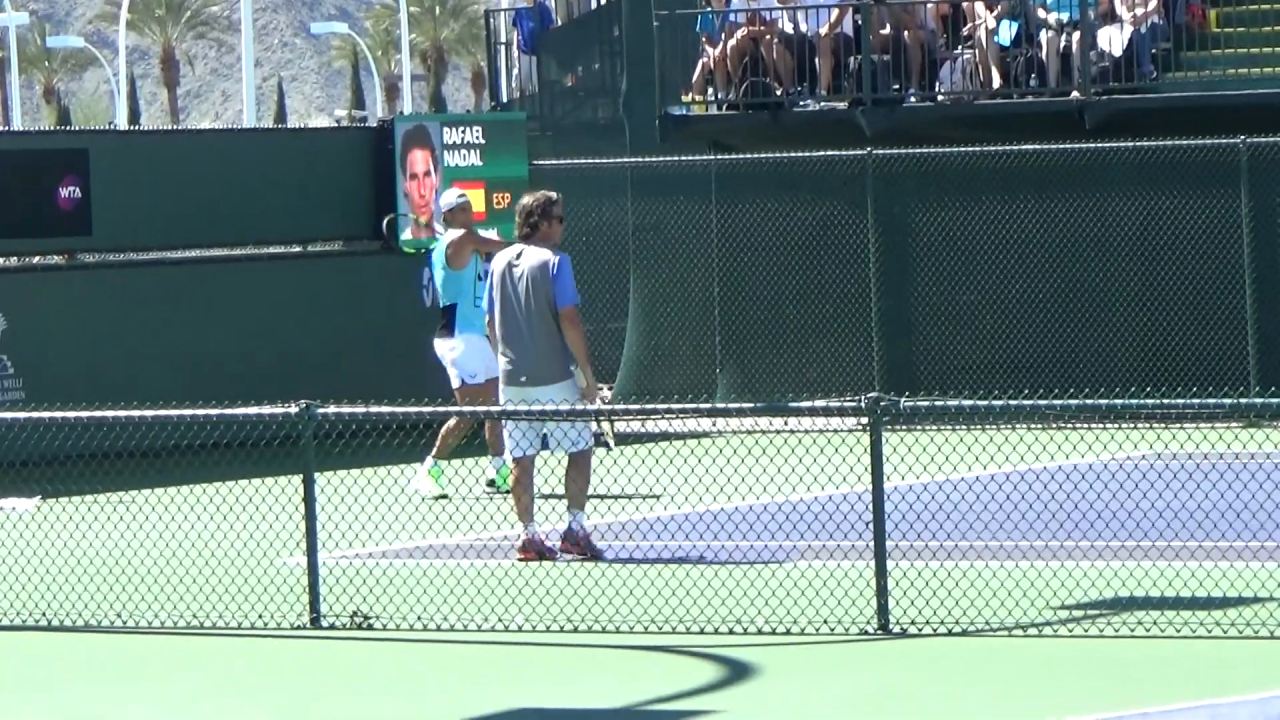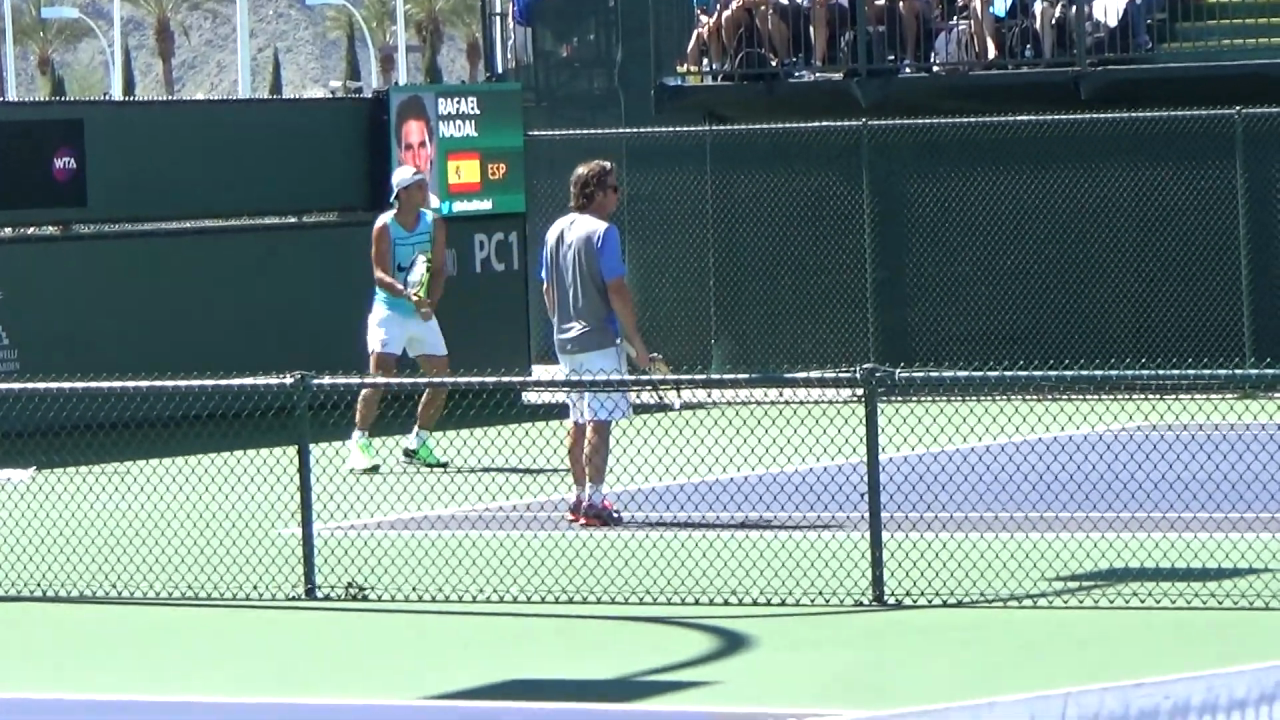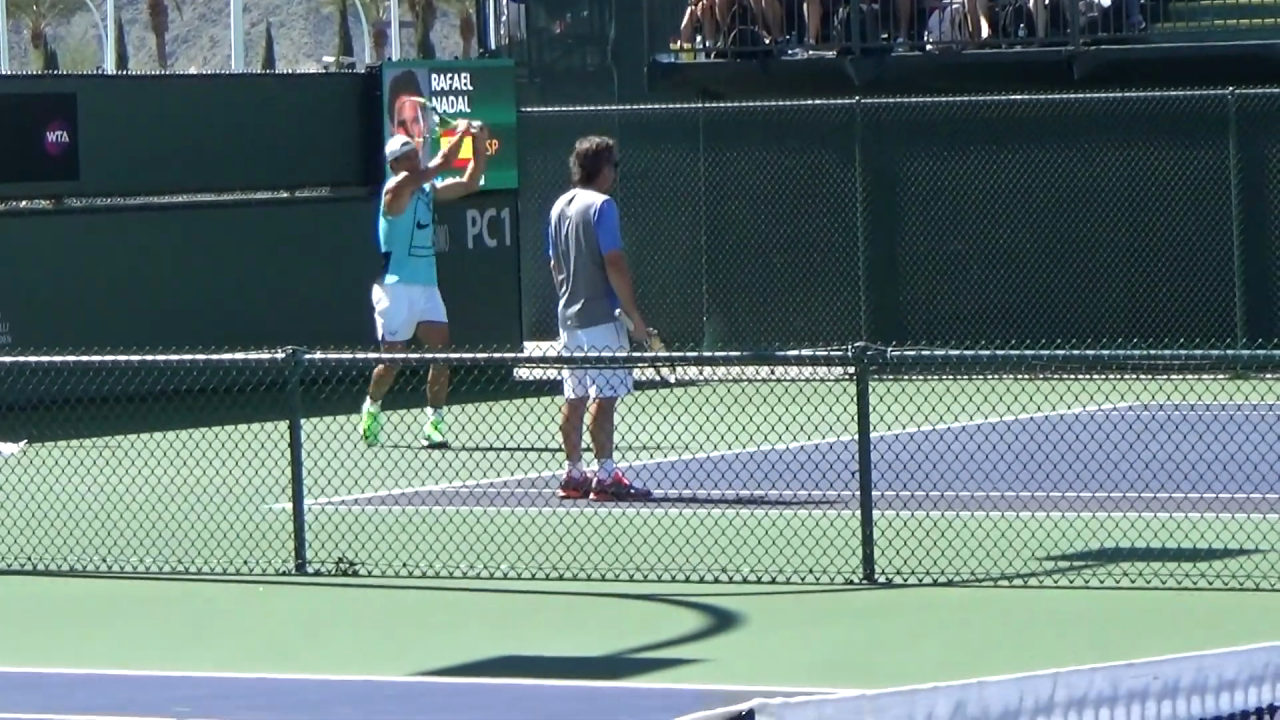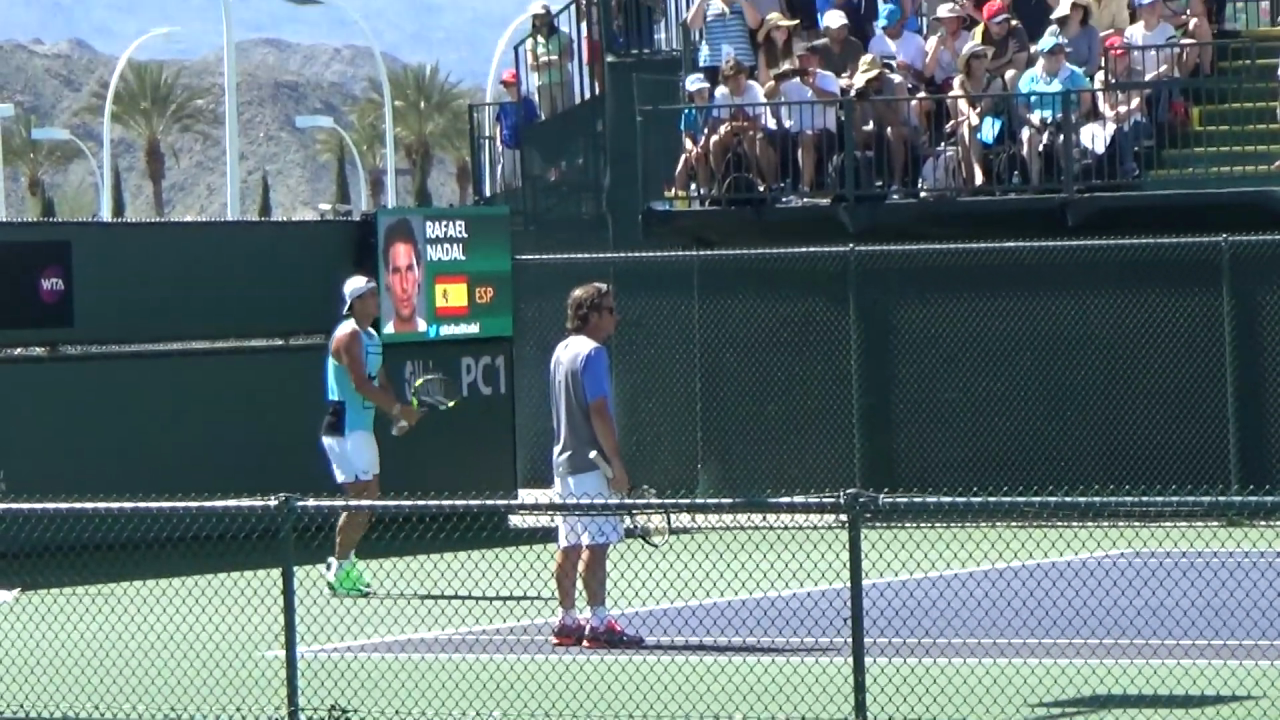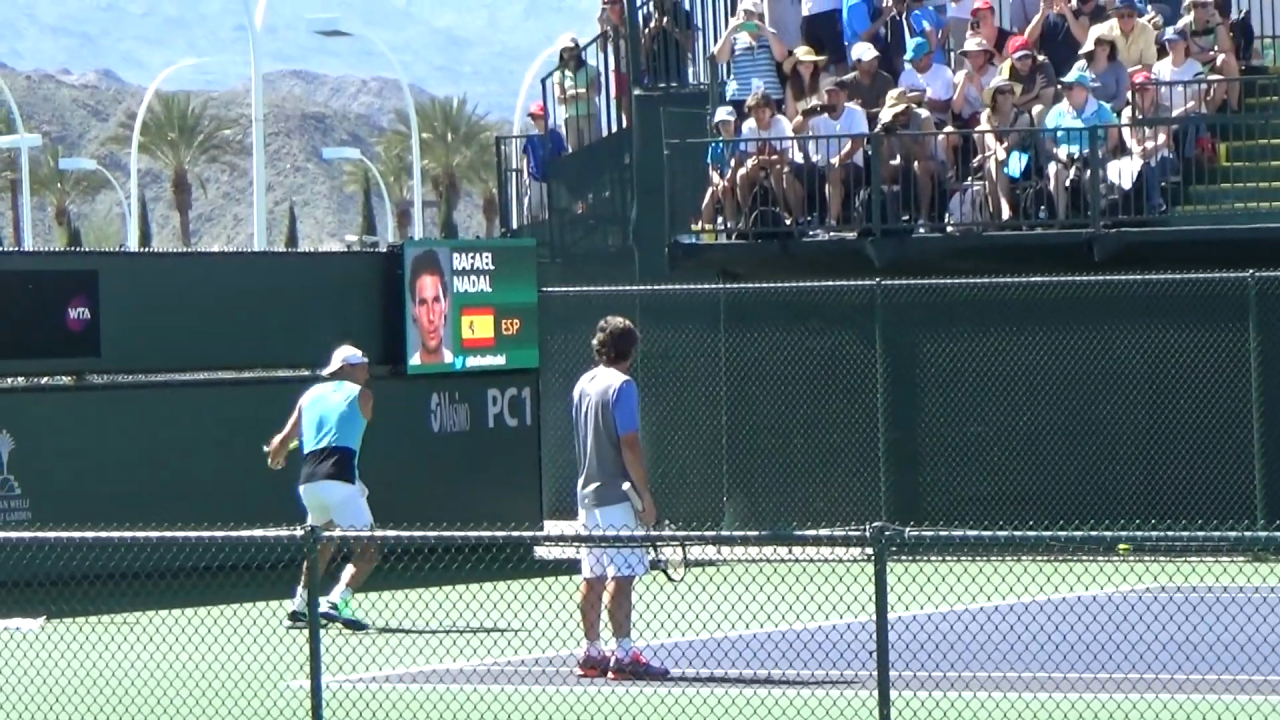
dt=1s
person 1, frame 1
left shoulder: (499, 262)
right shoulder: (555, 261)
left elbow: (491, 322)
right elbow: (569, 320)
right wrist: (587, 371)
left hip: (512, 380)
right hip: (554, 379)
left knee: (522, 461)
right knee: (579, 450)
left ankle: (529, 537)
right ankle: (575, 529)
person 1, frame 2
left shoulder: (555, 231)
right shoulder: (603, 232)
left elbow: (548, 290)
right elbow: (617, 292)
right wrist: (637, 341)
left hip: (567, 343)
right hip: (599, 343)
left knee: (579, 423)
right knee: (598, 423)
left ankle: (581, 498)
right ankle: (593, 503)
person 1, frame 3
left shoulder: (559, 206)
right shoulder: (602, 205)
right elbow: (614, 265)
right wrist: (634, 313)
left hip: (570, 316)
right hip: (600, 318)
left knee: (574, 397)
right knee: (604, 397)
left ankle: (574, 475)
right ankle: (605, 477)
person 1, frame 4
left shoulder: (561, 351)
right shoulder: (592, 353)
right elbow: (599, 413)
right wrist: (617, 463)
left hip: (565, 461)
right hip: (591, 465)
left knee: (569, 545)
right knee: (596, 544)
left ankle: (568, 622)
right ankle: (599, 625)
person 1, frame 5
left shoulder: (583, 384)
right shoulder: (622, 385)
right elbow: (629, 445)
right wrist: (646, 495)
left hip: (589, 492)
right hip: (617, 496)
left knee: (593, 576)
right knee: (621, 577)
left ankle: (592, 653)
right ankle: (624, 656)
person 2, frame 1
left shoulder: (455, 245)
right shoulder: (461, 239)
left elbow: (483, 272)
right elbow: (501, 248)
left wrist: (486, 258)
right wrist: (489, 251)
left hip: (469, 337)
right hip: (459, 338)
left knee: (494, 404)
left ankle: (499, 472)
right ankle: (429, 469)
person 2, frame 2
left shoulder: (434, 223)
right shoulder: (384, 226)
left elbow: (438, 270)
right elbow: (380, 274)
left wrist: (431, 302)
right wrist: (407, 295)
left hip: (421, 315)
right hip: (388, 311)
left knee: (440, 378)
right knee: (379, 376)
left ankle: (417, 444)
right ankle: (359, 443)
person 2, frame 3
left shoulder: (426, 187)
right shoulder: (399, 186)
left elbow: (468, 185)
right elbow: (437, 165)
left wrist: (478, 146)
right wrist: (460, 135)
left hip: (427, 285)
right hip: (395, 286)
left knee: (442, 353)
right knee: (392, 361)
left ankle: (435, 424)
right ankle: (372, 409)
person 2, frame 4
left shoulder: (372, 337)
right shoulder: (348, 335)
left elbow: (380, 383)
right elbow: (361, 385)
left wrist: (396, 414)
right wrist: (397, 408)
left hip: (362, 429)
right hip: (344, 430)
left knee: (368, 500)
right knee: (358, 502)
left ankle: (342, 563)
right ankle: (339, 572)
person 2, frame 5
left shoulder: (310, 395)
right shoulder: (362, 394)
left elbow: (283, 439)
left wrist: (276, 454)
left hip: (309, 480)
right hip: (339, 480)
left knee: (324, 542)
right knee: (367, 550)
left ankle: (300, 606)
right ankle: (337, 601)
